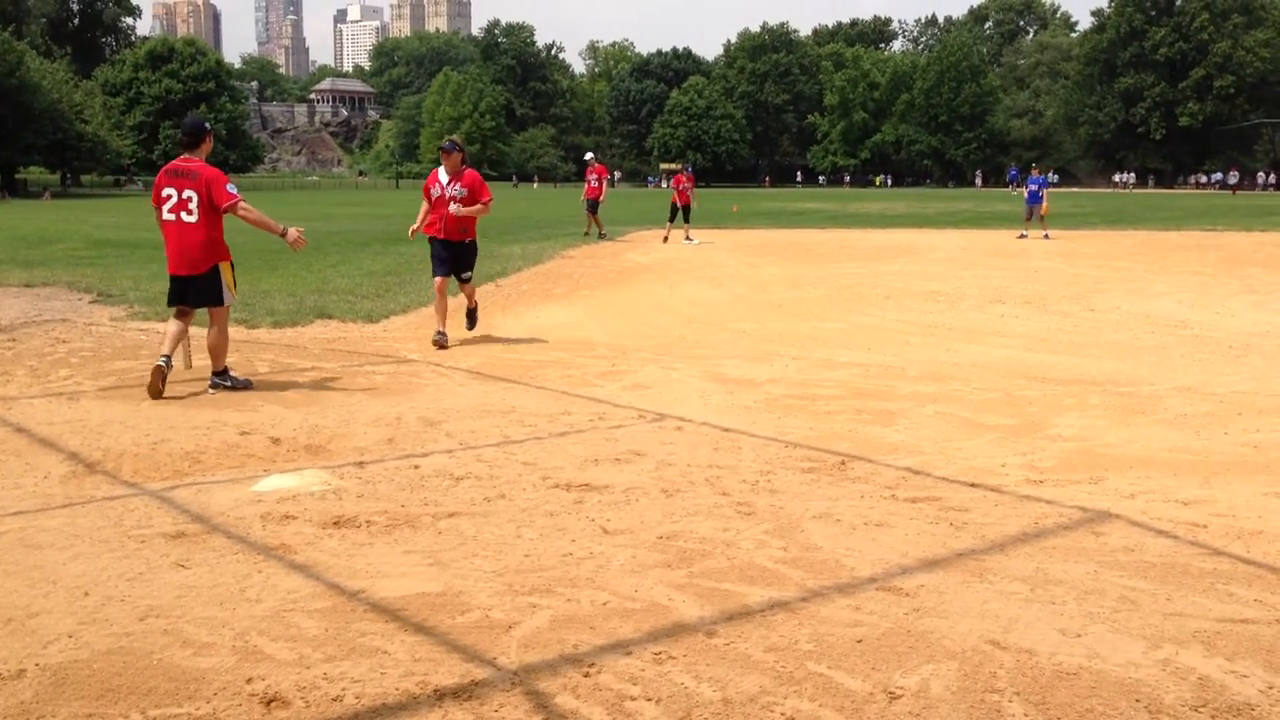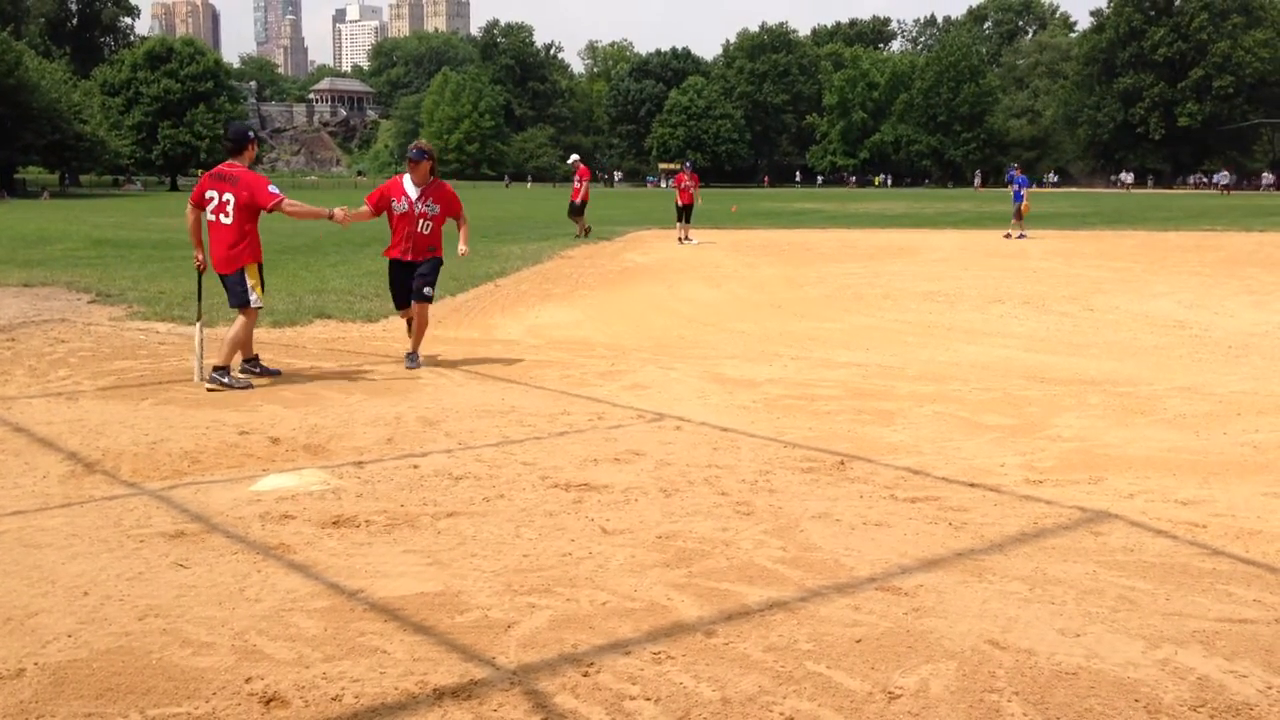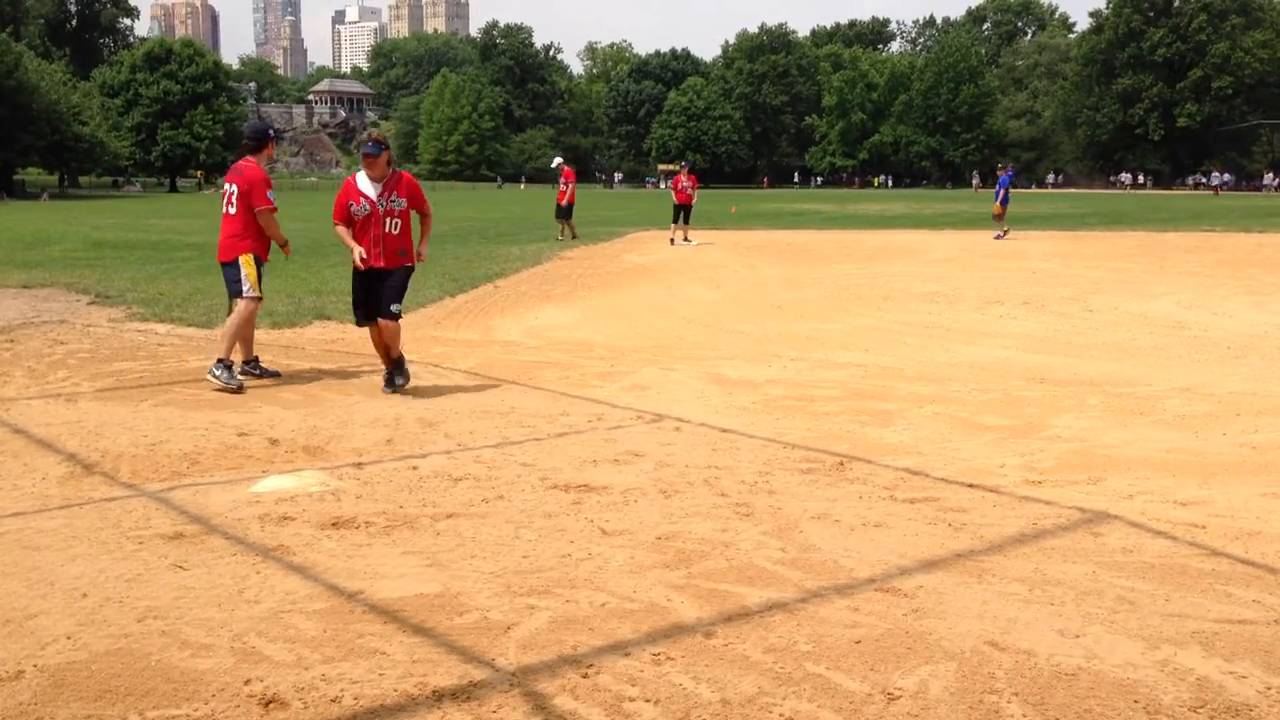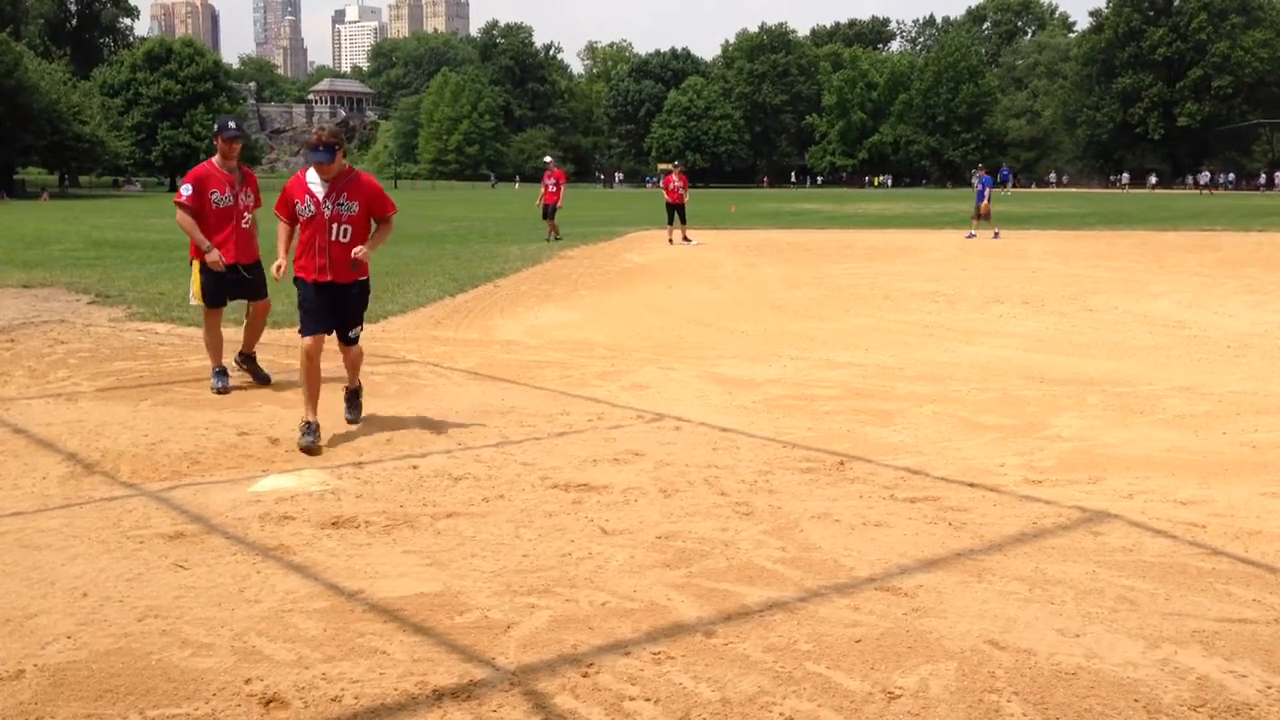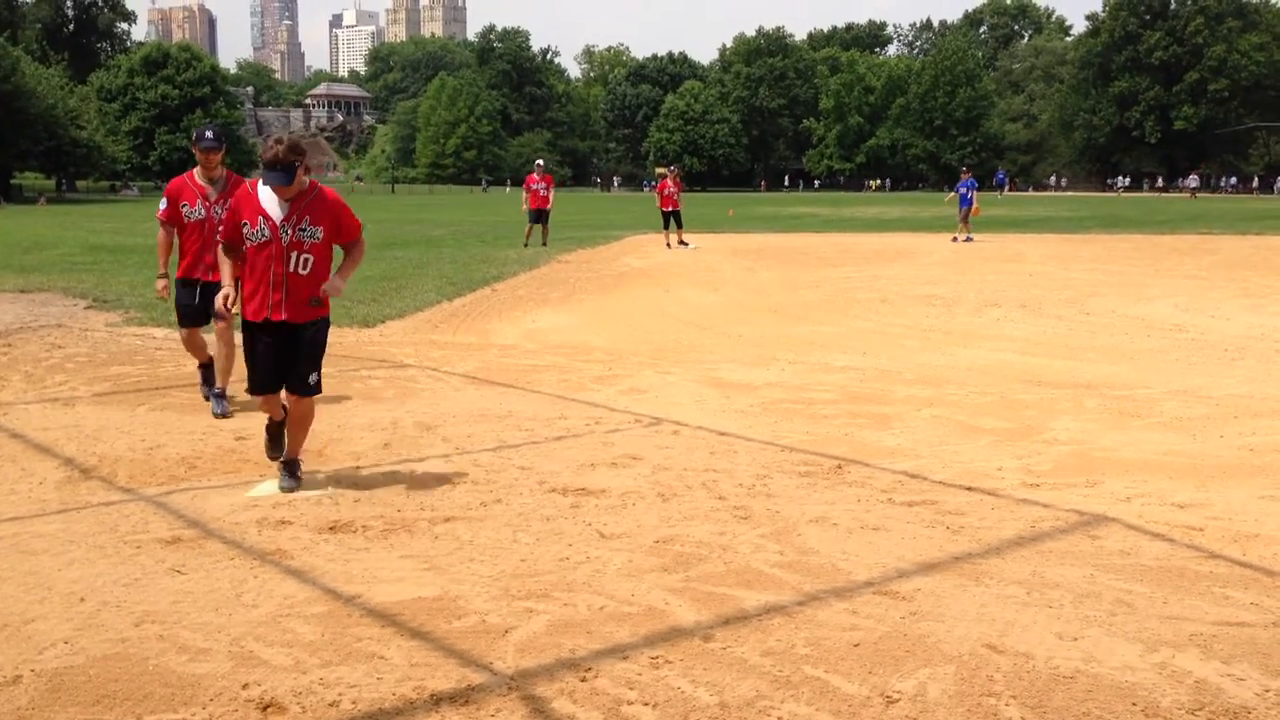
dt=0.5s
person 1, frame 1
left shoulder: (164, 173)
right shoulder: (211, 175)
left elbow: (159, 215)
right elbow: (242, 210)
right wrist: (283, 231)
left hip: (177, 260)
right hip: (209, 259)
left knee: (182, 314)
right knee: (218, 315)
left ankle: (164, 360)
right ankle: (220, 376)
person 1, frame 2
left shoulder: (209, 177)
right shoulder: (253, 181)
left elbow: (192, 212)
right elbow: (286, 206)
left wrist: (198, 249)
right wrist: (328, 213)
left hip: (220, 257)
right hip: (243, 258)
left knee: (246, 309)
right knee: (247, 315)
left ankle: (248, 361)
right ankle: (218, 372)
person 1, frame 3
left shoulder: (235, 171)
right shoulder: (258, 176)
right elbow: (265, 219)
right wrist: (283, 243)
left hip: (232, 248)
right hip: (244, 250)
left knee: (247, 306)
right knee: (246, 305)
left ankle: (248, 363)
right ankle: (220, 365)
person 1, frame 4
left shoulder: (248, 176)
right shoulder: (199, 175)
right elbow: (182, 214)
left wrist: (256, 249)
right wrist: (206, 248)
left hip: (247, 256)
right hip: (211, 258)
left knee: (262, 306)
right knee: (213, 314)
left ankle: (246, 357)
right ankle: (219, 371)
person 1, frame 5
left shoulder: (240, 187)
right shoulder: (177, 187)
right elbow: (165, 231)
right wrist: (162, 273)
left hip: (226, 273)
right hip: (188, 274)
left knee: (223, 329)
right knee: (188, 334)
left ankle: (219, 393)
right ankle: (206, 364)
person 2, frame 1
left shoulder: (472, 177)
right shoulder: (433, 177)
left elbow: (486, 207)
right elbow: (427, 201)
left wrist: (463, 210)
right wrist: (419, 223)
left hip: (464, 240)
right hip: (438, 238)
left knee: (465, 284)
right knee: (439, 283)
left ankle: (472, 306)
right ankle: (441, 332)
person 2, frame 2
left shoulder: (443, 190)
right shoulder: (393, 186)
left elbow: (460, 217)
right elbow: (371, 208)
left wrist: (463, 242)
right wrist: (351, 216)
left hip: (429, 259)
right hip: (399, 258)
left knee: (422, 305)
right knee: (403, 309)
left ankle: (414, 351)
right ankle: (412, 317)
person 2, frame 3
left shoulder: (405, 182)
right shoulder: (350, 186)
left elbow: (425, 213)
right elbow: (340, 224)
left wrist: (423, 245)
right wrist: (354, 247)
left hip: (398, 265)
right hip: (365, 267)
left knee: (388, 322)
right knee: (373, 325)
left ankle: (398, 359)
right ankle: (389, 367)
person 2, frame 4
left shoulder: (364, 184)
right shoulder: (296, 183)
left elbow: (386, 221)
right elbow: (286, 220)
left wrist: (370, 246)
right wrist: (282, 255)
left hip: (352, 281)
right hip: (310, 279)
left knee: (350, 345)
right knee: (309, 345)
left ankle: (352, 387)
right ankle: (309, 422)
person 2, frame 5
left shoulder: (328, 203)
right shoulder: (245, 198)
left elbow: (356, 245)
right elbow: (227, 245)
left wrist: (339, 278)
right wrist: (228, 283)
left hip: (308, 318)
right hip: (258, 316)
left knee: (302, 395)
right knee: (265, 396)
left ankle: (291, 460)
right ankle: (276, 418)
